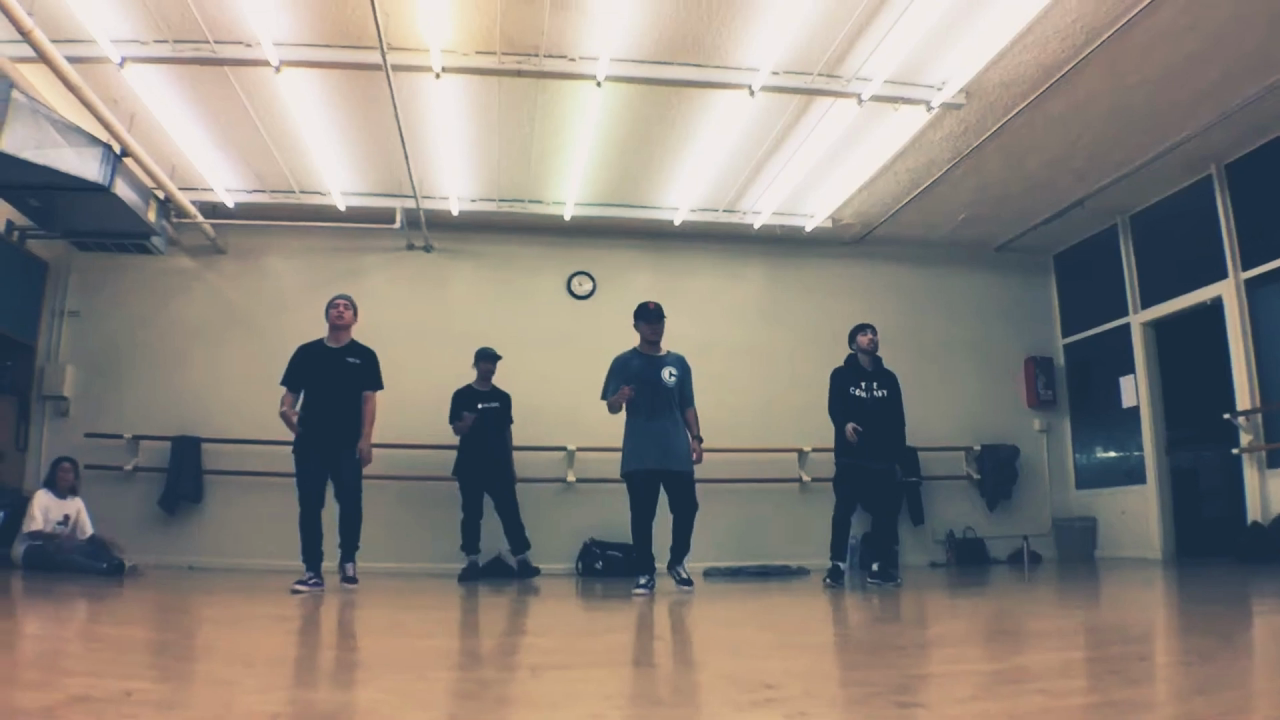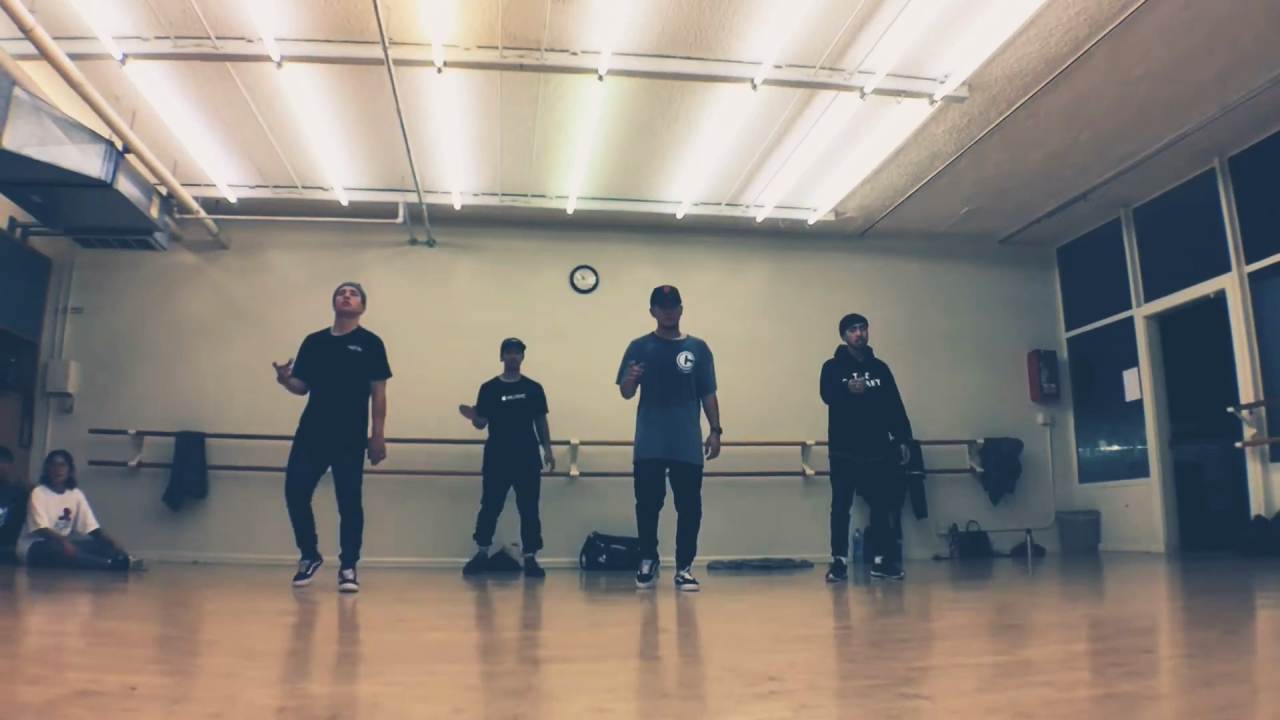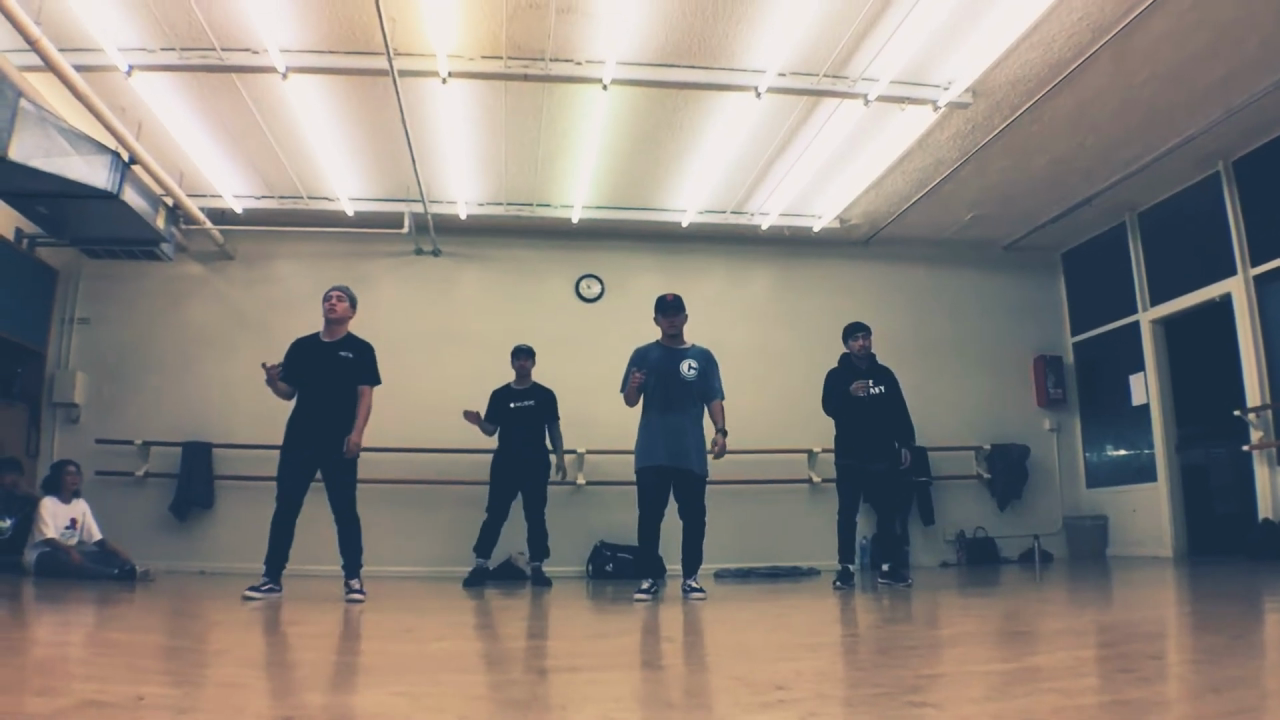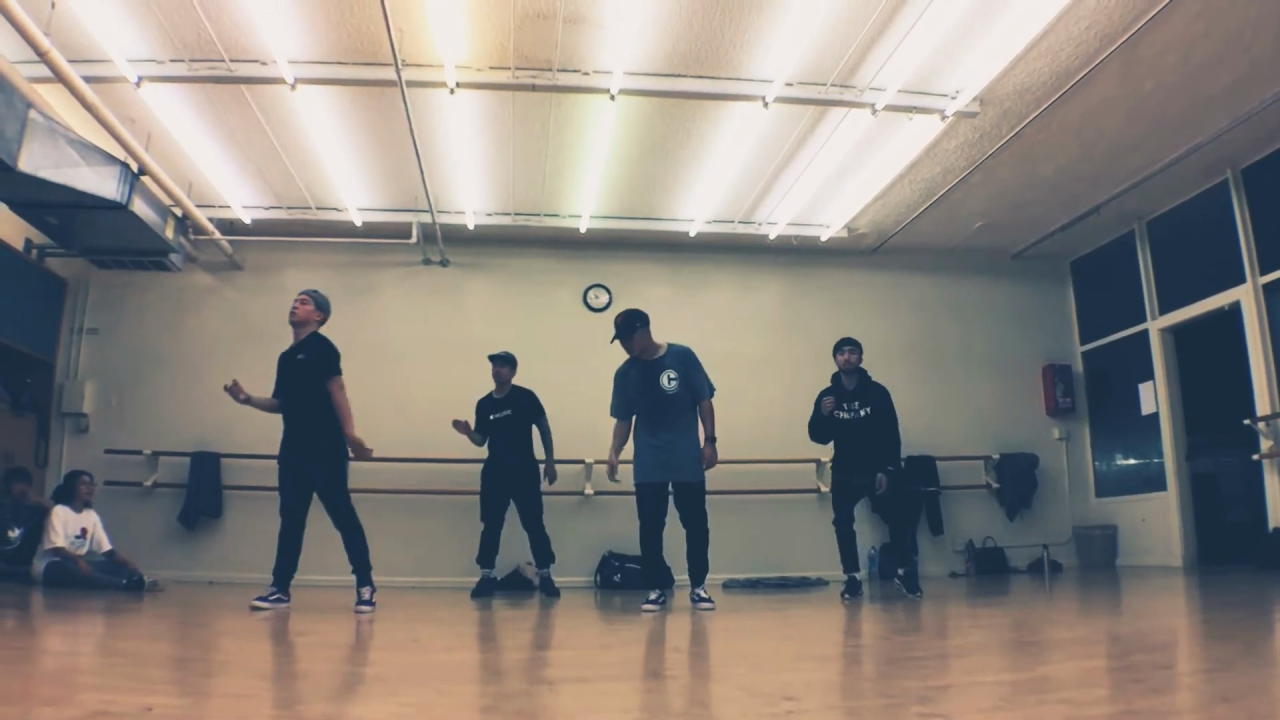
dt=0.5s
person 1, frame 1
left shoulder: (364, 356)
right shoulder: (306, 353)
left elbow: (368, 401)
right elbow: (291, 393)
left wrist: (366, 439)
right wrist: (286, 410)
left hip: (346, 444)
right hip: (309, 442)
left knee: (350, 500)
right knee: (309, 506)
left ankle: (347, 561)
right ankle: (313, 572)
person 1, frame 2
left shoulder: (370, 343)
right shoulder: (313, 342)
left elbow: (378, 392)
right elbow: (302, 387)
left wrist: (378, 435)
right wrist: (285, 379)
left hip: (350, 437)
right hip: (311, 432)
left knee: (349, 501)
right knee: (296, 492)
left ankle: (348, 568)
right ankle: (310, 556)
person 1, frame 3
left shoulder: (361, 350)
right shoulder: (300, 347)
left elbow: (365, 397)
right elbow: (289, 392)
left wrist: (357, 433)
right wrist: (273, 382)
left hip: (339, 444)
right hip: (298, 441)
left knee: (345, 511)
right knee: (285, 508)
left ankle: (353, 578)
right ankle: (272, 577)
person 1, frame 4
left shoulder: (322, 347)
right shoulder: (286, 357)
left elbow: (337, 390)
left wrist: (350, 434)
right wrist: (248, 399)
left hip: (326, 450)
right hip: (293, 450)
left knee: (344, 516)
right knee: (291, 518)
left ankle: (365, 586)
right ankle: (280, 588)
person 2, frame 1
left shoulder: (678, 363)
right shoulder: (624, 362)
left elbow: (687, 406)
right elbow: (611, 407)
left wrist: (696, 438)
right wrist: (619, 398)
left hip: (676, 452)
right hip: (639, 455)
left knee: (686, 506)
right knee: (642, 514)
left ankle: (677, 563)
right ankle: (645, 573)
person 2, frame 2
left shoulder: (698, 348)
right shoulder: (640, 347)
left elbow: (708, 393)
right elbow: (626, 393)
left wrist: (715, 430)
right wrist: (630, 379)
left hip: (687, 444)
right hip: (649, 442)
left knee: (690, 507)
right knee: (648, 503)
left ankle: (684, 568)
right ankle: (648, 559)
person 2, frame 3
left shoulder: (702, 357)
right shoulder: (643, 355)
left elbow: (714, 400)
right elbow: (630, 401)
left wrist: (720, 432)
right wrist: (632, 387)
left hip: (692, 452)
right hip: (652, 453)
left knee: (694, 515)
right knee: (649, 516)
left ankle: (690, 577)
right ankle: (649, 578)
person 2, frame 4
left shoulder: (683, 357)
right shoulder: (625, 373)
left elbow: (704, 401)
right elbow: (624, 420)
left wrist: (709, 441)
right wrist: (614, 454)
left hip: (687, 459)
right hip: (648, 464)
left knee: (696, 524)
right knee: (650, 527)
left ankle: (698, 586)
right ankle: (656, 588)
person 3, frame 1
left shoulder: (888, 378)
right shoulder: (842, 375)
left elbow: (897, 420)
right elbow: (835, 408)
left wrist: (897, 457)
right wrist: (844, 425)
left hip: (882, 459)
right hip: (850, 458)
left knee: (884, 513)
right knee: (843, 511)
left ankle: (878, 566)
right ankle: (837, 566)
person 3, frame 2
left shoulder: (880, 368)
right shoulder: (833, 367)
left elbow: (895, 406)
right elbow: (827, 395)
left wrist: (902, 439)
right wrist: (847, 389)
left hip: (877, 450)
right hip: (843, 451)
left knee: (882, 505)
right knee: (841, 506)
left ankle: (880, 559)
right ankle: (839, 560)
person 3, frame 3
left shoulder: (885, 375)
right shoulder: (837, 376)
left elbow: (900, 412)
right elbow: (830, 408)
left wrist: (905, 444)
right wrist: (849, 394)
left hip: (883, 456)
right hip: (849, 458)
left knee: (888, 512)
right knee: (847, 513)
left ankle: (888, 567)
right ankle: (846, 568)
person 3, frame 4
left shoulder: (877, 392)
right shoulder: (827, 396)
left elbow: (891, 433)
right elbow: (819, 436)
left wrist: (887, 469)
right wrist: (822, 415)
left hip: (879, 470)
right hip: (845, 472)
left knee: (897, 519)
right knee: (842, 522)
left ankle: (905, 572)
right ankle: (852, 578)
person 4, frame 1
left shoulder: (503, 397)
right shoulder: (462, 395)
right elbow: (458, 431)
left wrist: (511, 462)
right wrist: (465, 424)
left hip: (499, 465)
right hip: (470, 465)
left knee: (510, 510)
right knee: (472, 514)
left ankle: (522, 559)
right ankle: (472, 562)
person 4, frame 2
left shoulder: (534, 388)
right shoulder: (489, 388)
left elbow: (541, 421)
right elbow: (481, 423)
left wrist: (547, 449)
right wrist: (472, 417)
left hip: (527, 457)
right hip: (497, 457)
left knee: (529, 508)
right knee: (490, 506)
left ankle: (530, 557)
right ankle: (482, 553)
person 4, frame 3
left shoulder: (545, 395)
right shoulder: (499, 395)
left elbow: (554, 429)
right elbow: (491, 430)
left wrist: (560, 458)
right wrist: (479, 422)
left hip: (536, 464)
right hip: (505, 463)
left knee: (535, 517)
right knee: (495, 514)
left ankle: (536, 567)
right ankle: (481, 565)
person 4, frame 4
left shoulder: (526, 397)
right shoulder: (484, 404)
left elbow: (544, 428)
right elbow: (481, 440)
left wrist: (550, 462)
right wrist: (468, 432)
left hip: (524, 470)
right hip: (494, 471)
left knee: (534, 523)
right knee: (491, 524)
left ankle: (545, 575)
right ankle: (487, 576)
